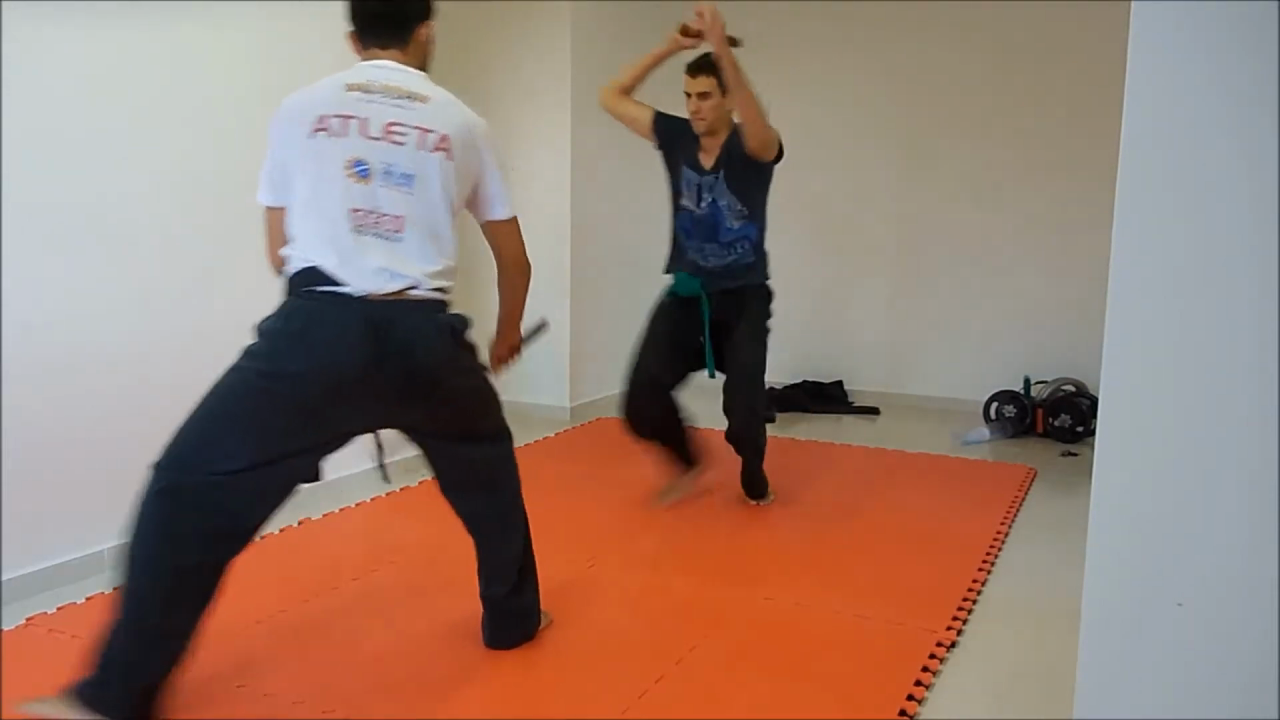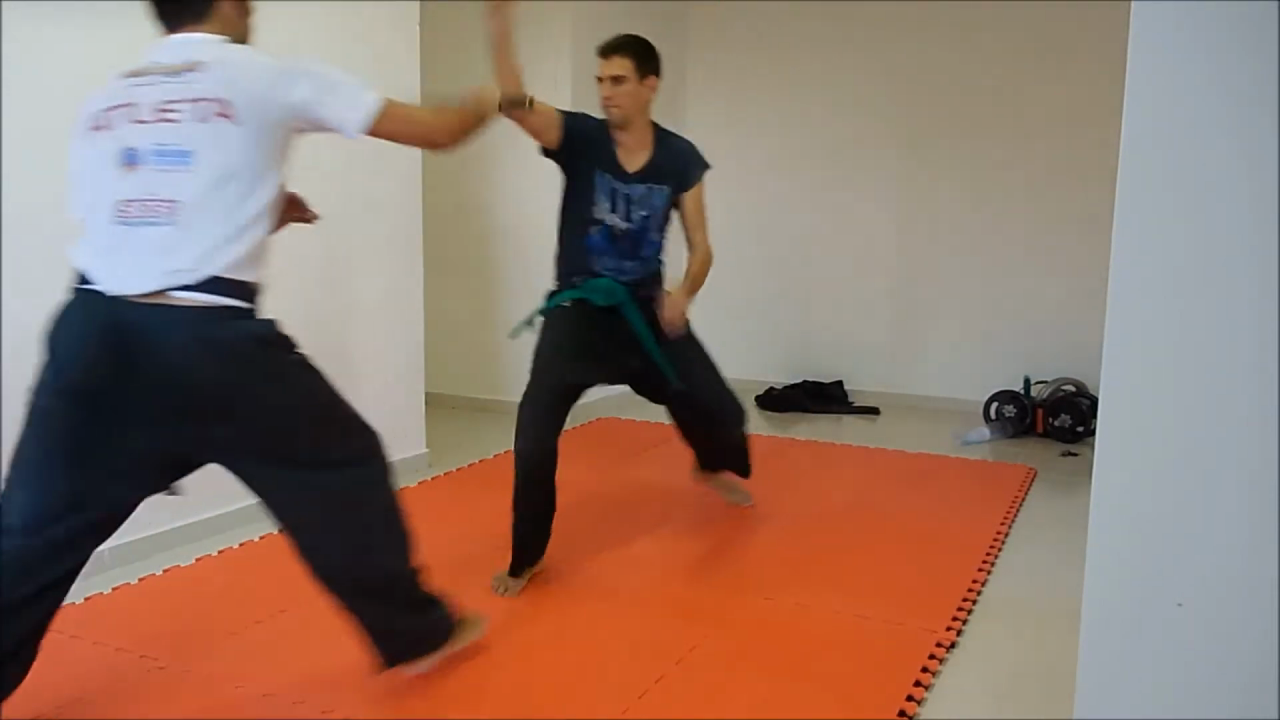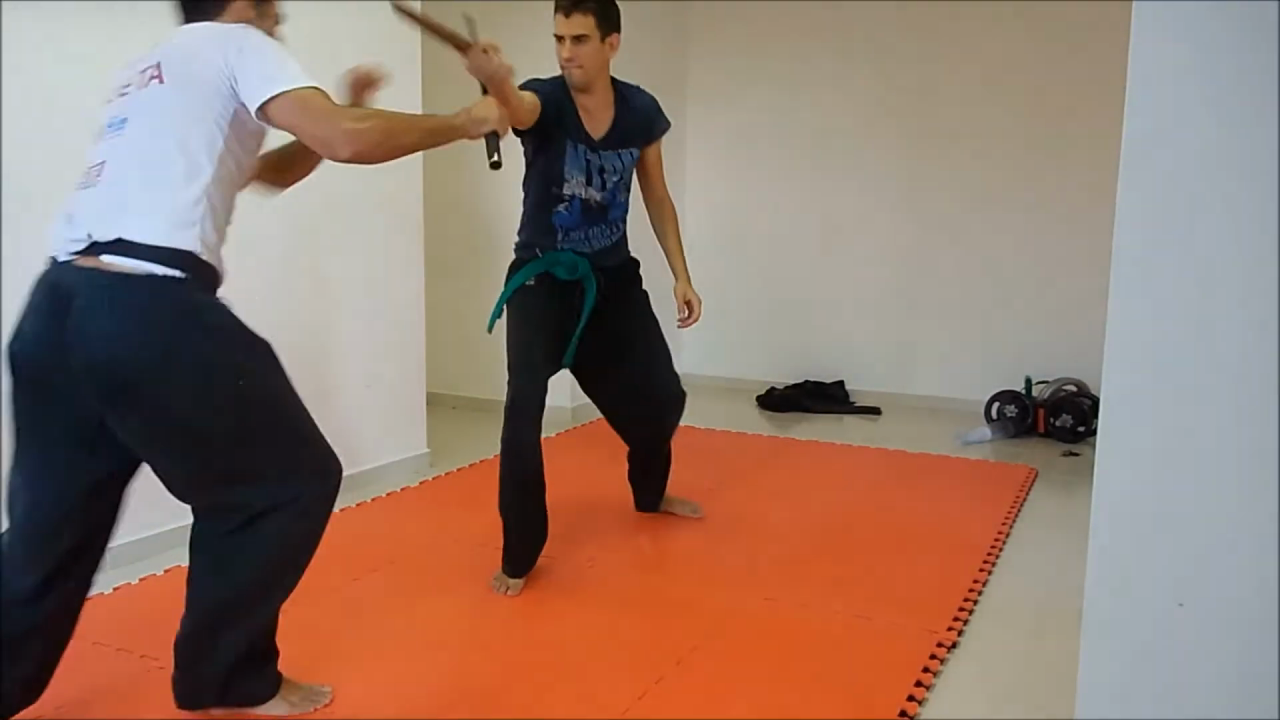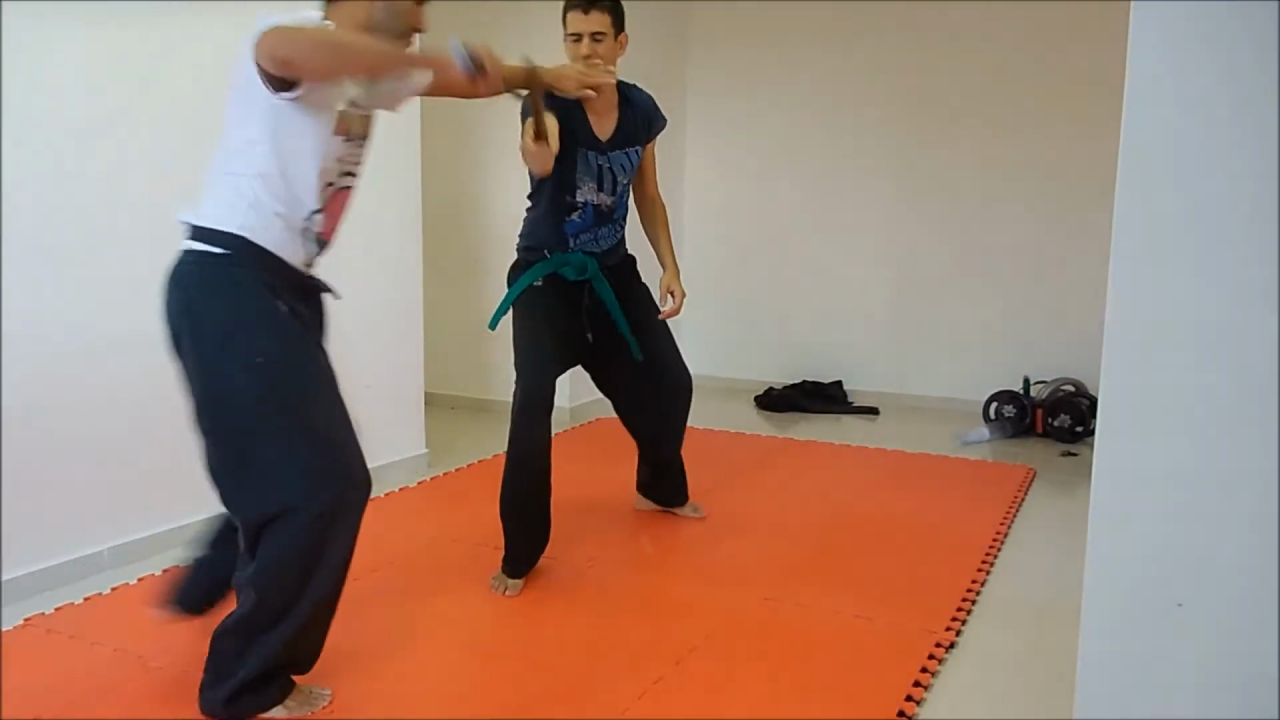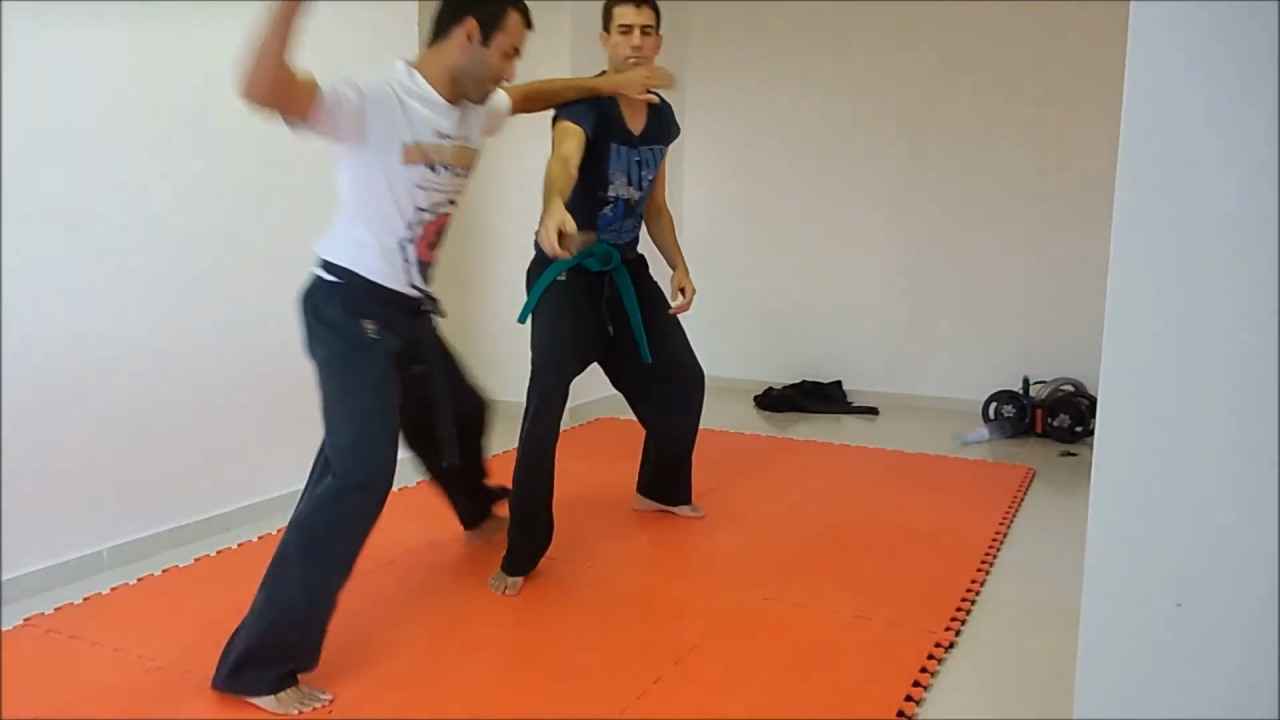
dt=0.3s
person 1, frame 1
left shoulder: (303, 109)
right shoulder: (460, 123)
left elbow: (279, 248)
right elbow: (512, 258)
right wrist: (507, 330)
left hip: (315, 332)
right hip: (417, 335)
left knee: (191, 491)
right knee: (483, 463)
right ankle: (512, 614)
person 1, frame 2
left shoulder: (102, 104)
right shoulder: (276, 75)
right elbow: (432, 131)
right wrist: (482, 104)
left hip: (96, 336)
right hip: (213, 341)
right knee: (342, 468)
right ankle: (415, 631)
person 1, frame 3
left shoulder: (151, 73)
left elbow: (274, 169)
right elbow: (348, 141)
left wrist: (346, 106)
right wrist: (459, 121)
left hip: (63, 310)
right hip: (153, 310)
right knee: (290, 481)
person 1, frame 4
left shoulder: (360, 66)
left elbow: (450, 79)
left wrist: (541, 76)
right wrist: (474, 73)
left hip: (255, 291)
right hip: (233, 290)
left knee: (296, 477)
right knee: (323, 488)
left ankle: (207, 594)
person 1, frame 5
left shoulder: (476, 108)
right shoulder: (376, 100)
left elbow: (532, 94)
right elbow: (265, 89)
left wrist: (607, 84)
left hip: (407, 312)
right hip: (353, 312)
left knee: (459, 417)
right knee: (358, 473)
left ankle: (481, 511)
person 2, frame 1
left shoulder: (757, 140)
right shoulder: (674, 135)
left elbow: (757, 134)
right elbow: (611, 98)
left wrist: (720, 41)
right wrist: (668, 47)
left hip: (743, 295)
right hip: (687, 292)
left knee: (744, 409)
right knee: (643, 394)
left ankle: (755, 482)
right ankle: (686, 462)
person 2, frame 2
left shoulder: (681, 158)
right shoulder: (578, 136)
left elbow: (700, 251)
right elbow: (515, 103)
left wrist: (682, 295)
left hip: (650, 309)
right hip: (579, 308)
left knee: (716, 408)
right knee: (538, 419)
left ankle: (719, 470)
right ankle: (524, 558)
person 2, frame 3
left shoulder: (641, 111)
right shoulder: (543, 99)
left elbow: (658, 199)
right elbow: (516, 109)
left wrist: (682, 275)
right wrist: (496, 81)
left hip: (612, 274)
right hip: (543, 277)
left knee: (657, 392)
right knee: (525, 409)
left ankle: (650, 492)
right ankle: (519, 555)
person 2, frame 4
left shoulder: (641, 110)
right shoulder: (551, 104)
left elbow: (647, 197)
right elbow: (544, 140)
left wrist: (669, 267)
right wrist: (538, 149)
left hip: (612, 271)
right hip: (545, 276)
left knee: (666, 383)
right knee: (532, 407)
left ankle: (660, 490)
right ankle: (520, 555)
person 2, frame 5
left shoulder: (662, 116)
right shoulder: (585, 102)
right elbow: (564, 161)
left wrist: (678, 264)
right wrist: (555, 213)
left hip: (623, 267)
right hip: (567, 269)
left knee: (679, 379)
right knee: (546, 401)
left ankle: (660, 489)
right ankle: (520, 555)
